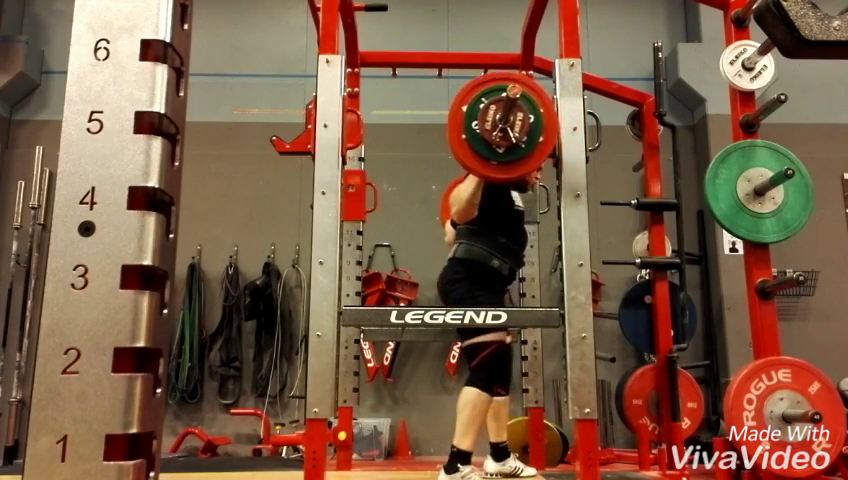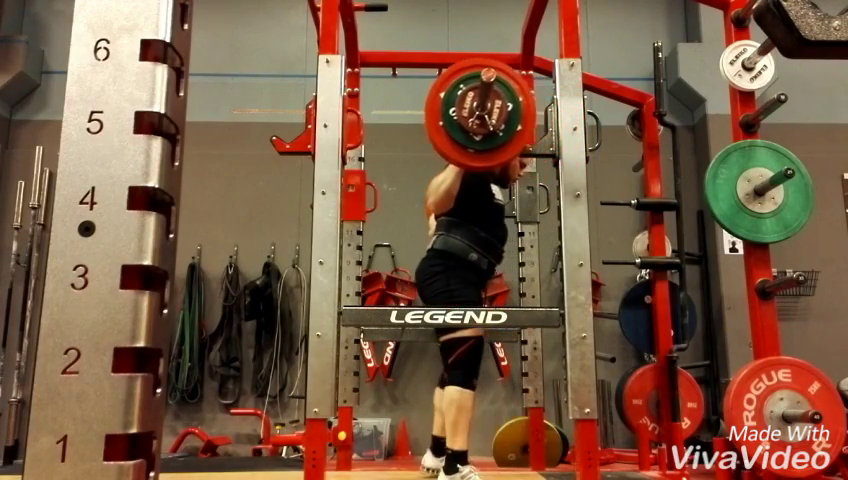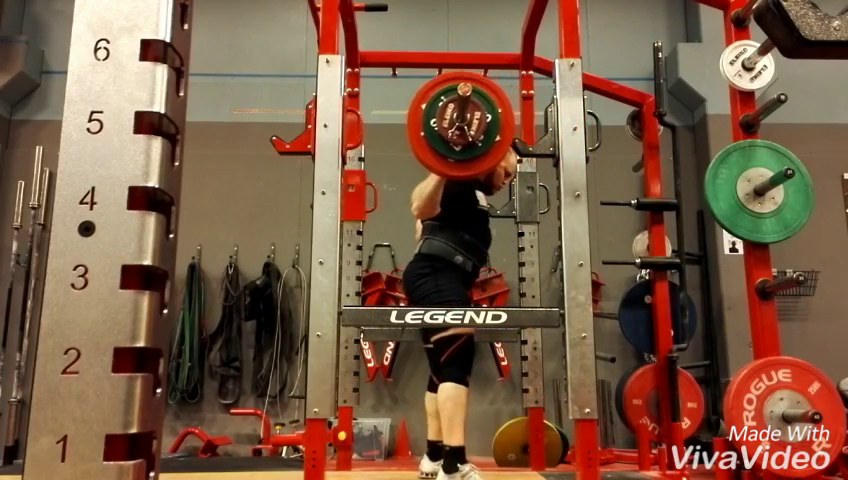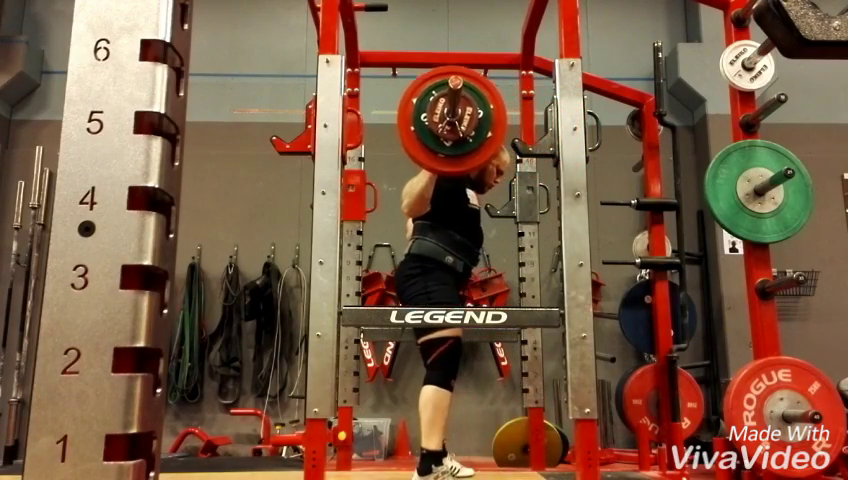
dt=0.4s
person 1, frame 1
left shoulder: (502, 192)
right shoulder: (495, 184)
left elbow: (452, 234)
right elbow: (459, 213)
left hip: (477, 284)
right hip: (470, 282)
left knee: (498, 368)
right knee: (487, 368)
person 1, frame 2
left shoulder: (484, 186)
right shoulder: (477, 176)
left elbow: (436, 224)
right elbow: (436, 202)
left hip: (452, 277)
right hip: (449, 275)
left knee: (457, 366)
right knee: (465, 363)
left ankle: (437, 454)
person 1, frame 3
left shoulder: (471, 192)
right shoulder: (461, 182)
left elbow: (424, 226)
right elbow: (421, 208)
left hip: (439, 279)
right hip: (436, 276)
left knee: (445, 368)
right knee: (458, 360)
person 1, frame 4
left shoulder: (462, 190)
right shoulder: (451, 180)
left elbow: (415, 226)
right elbow: (411, 206)
left hip: (435, 280)
right hip: (427, 277)
left knee: (443, 365)
right knee: (444, 363)
